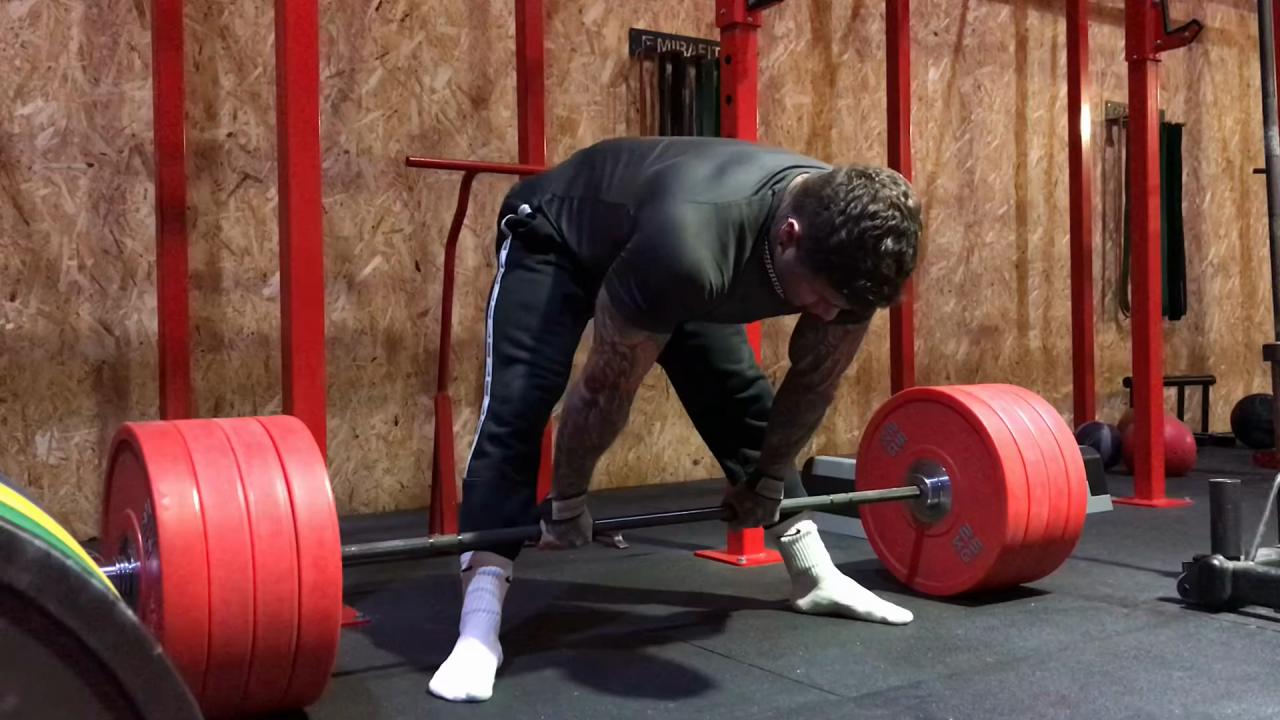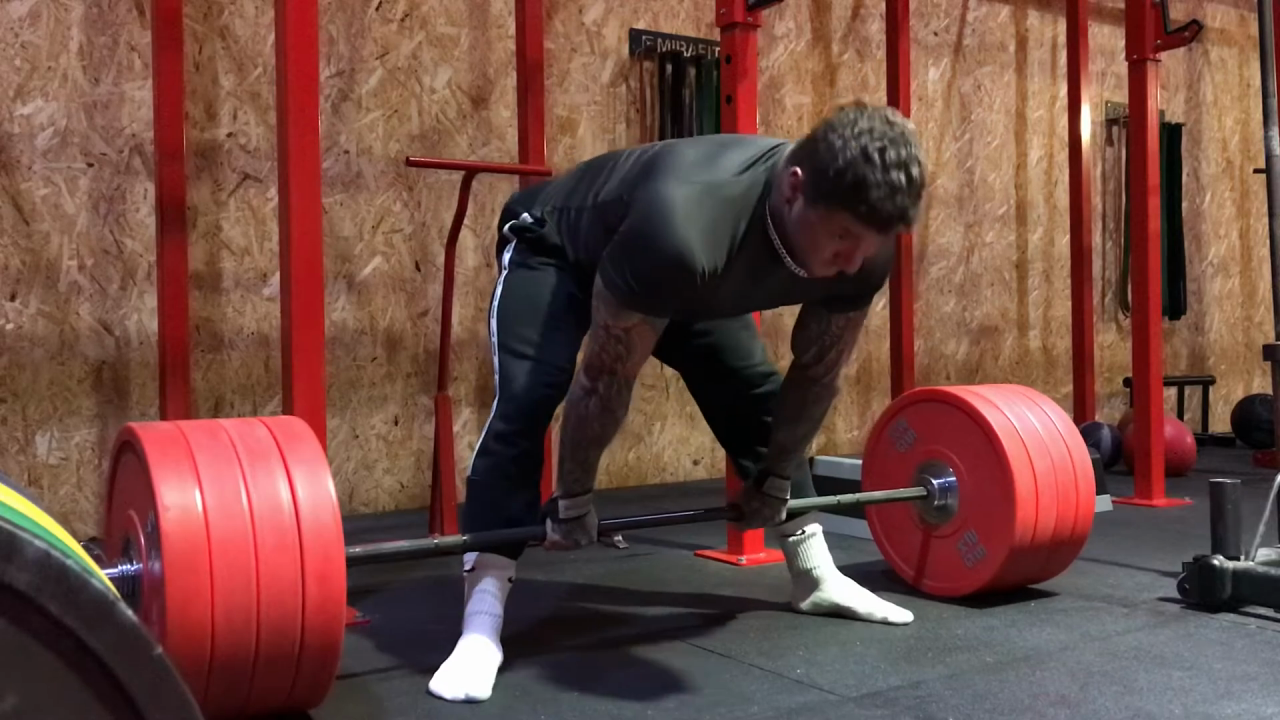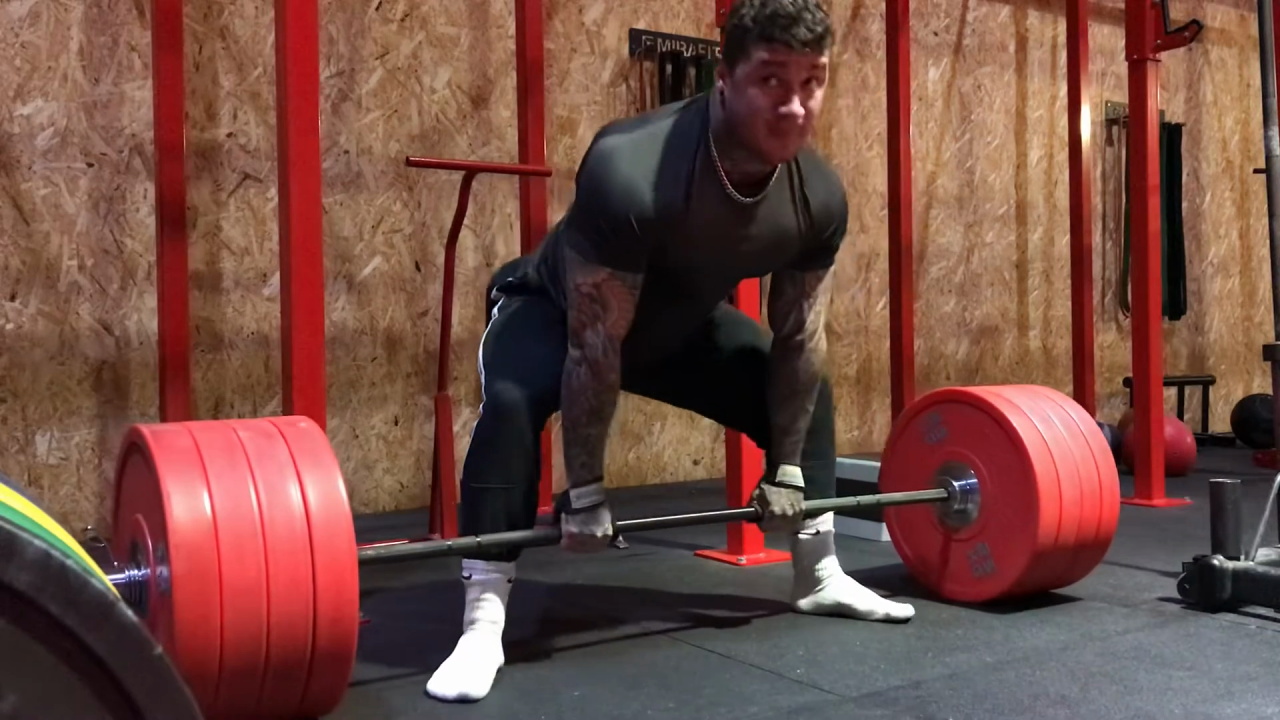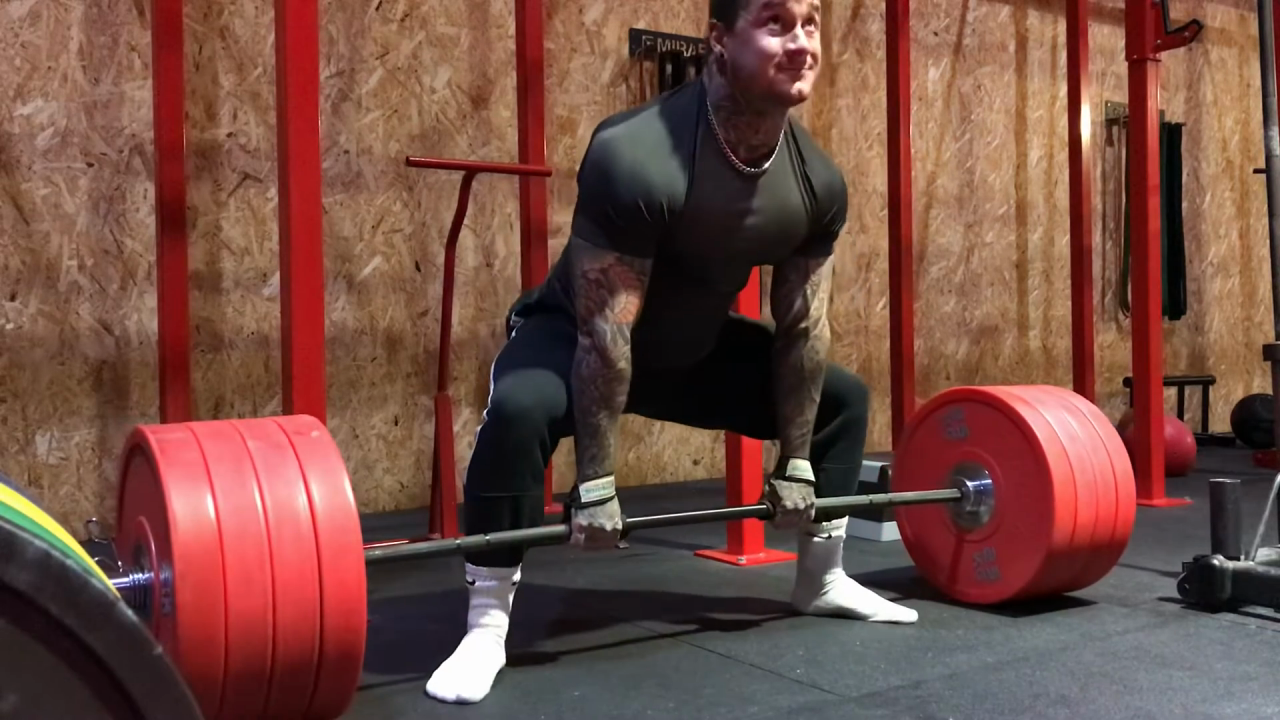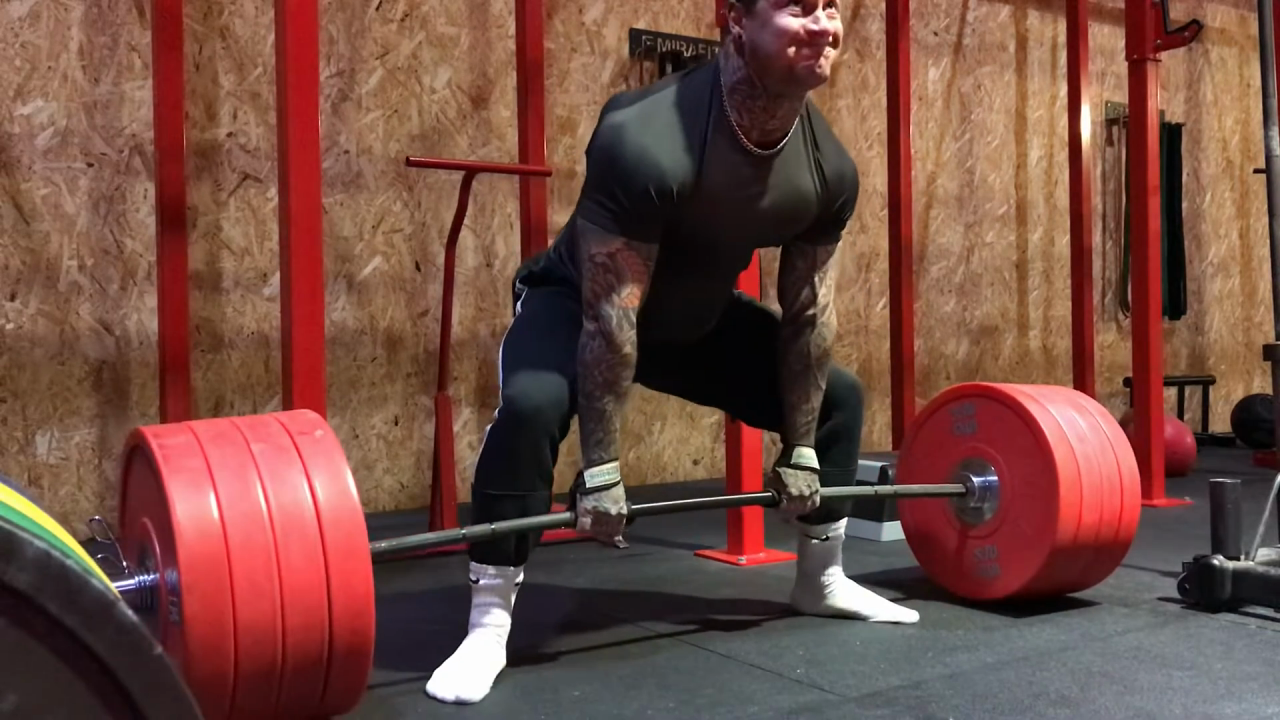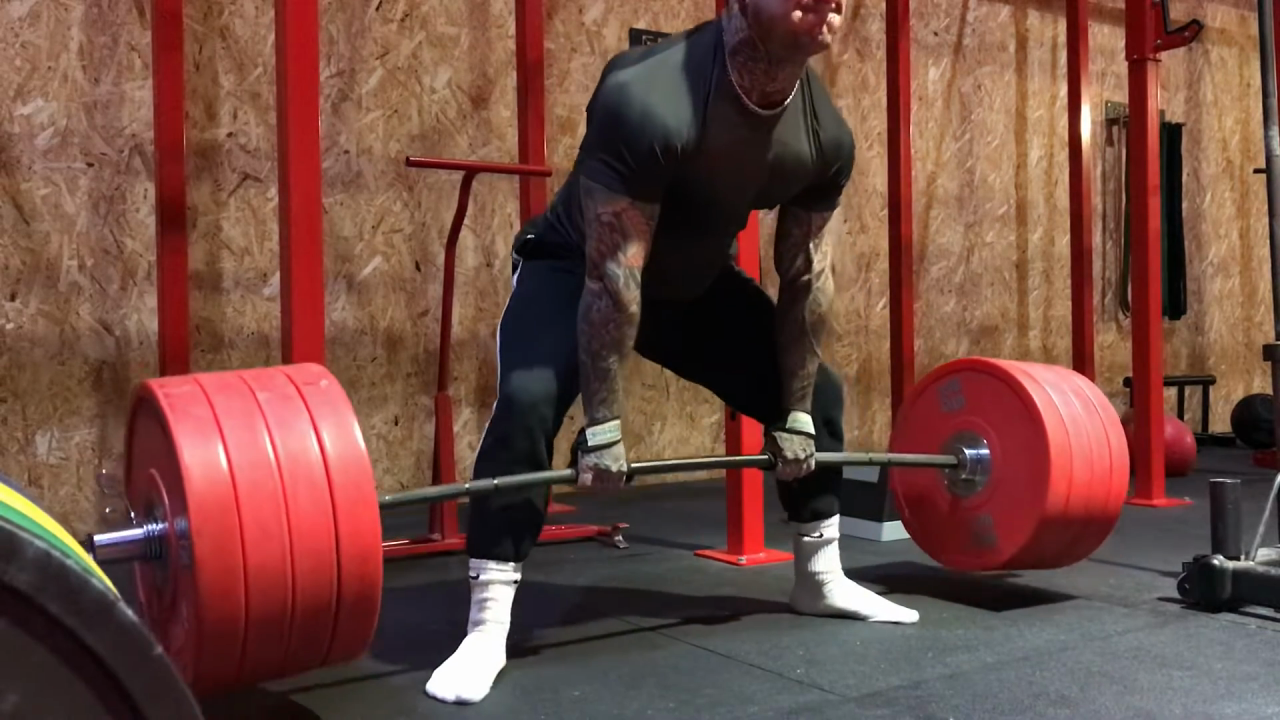
dt=0.7s
person 1, frame 1
left shoulder: (851, 246)
right shoulder: (685, 244)
left elbow: (814, 379)
right elbow: (607, 386)
left wrist: (768, 480)
right wrist: (566, 502)
right hip: (555, 236)
left knee: (746, 397)
right knee: (519, 401)
left ankle: (815, 576)
right ankle: (480, 619)
person 1, frame 2
left shoulder: (862, 247)
right shoulder: (681, 223)
left elbow: (815, 372)
right elbow: (606, 379)
left wrist: (776, 480)
right wrist: (573, 502)
right hip: (556, 251)
left knee: (757, 395)
right knee: (527, 402)
left ankle: (816, 576)
right ankle: (482, 621)
person 1, frame 3
left shoulder: (819, 196)
right shoulder: (630, 171)
left elbow: (798, 339)
right elbow: (595, 346)
left wrist: (786, 468)
right wrist: (583, 491)
left hip: (679, 323)
right hip: (554, 309)
left knee: (808, 393)
right knee: (514, 401)
left ankle: (818, 577)
right ankle: (483, 620)
person 1, frame 4
left shoulder: (817, 180)
right shoulder: (636, 157)
left elbow: (802, 328)
right elbow: (605, 335)
left wrist: (795, 463)
right wrist: (596, 485)
left hip: (696, 344)
right hip: (573, 333)
left knee: (841, 395)
right knee: (520, 410)
left ankle: (822, 580)
right ankle: (487, 624)
person 1, frame 5
left shoulder: (828, 168)
right shoulder: (646, 139)
left elbow: (808, 314)
right elbow: (610, 317)
left wrist: (801, 452)
right wrist: (602, 473)
left hip: (700, 315)
right hip: (579, 301)
left knee: (838, 395)
right knee: (533, 405)
left ankle: (822, 580)
right ankle: (488, 625)
person 1, frame 6
left shoulder: (825, 134)
right shoulder: (650, 99)
left elbow: (806, 279)
right elbow: (613, 277)
left wrist: (795, 416)
right wrist: (603, 427)
left hip: (697, 280)
right hip: (573, 267)
left knee: (818, 392)
right knee: (530, 400)
left ankle: (821, 578)
right ankle: (488, 625)
